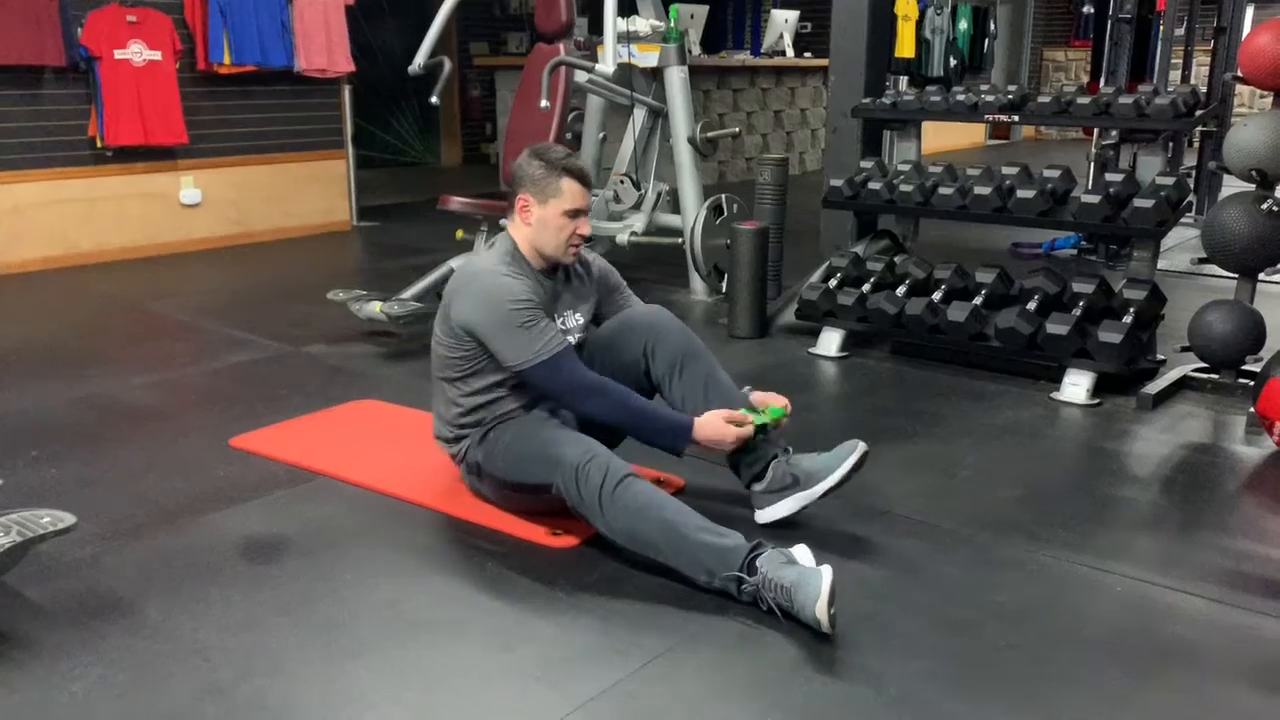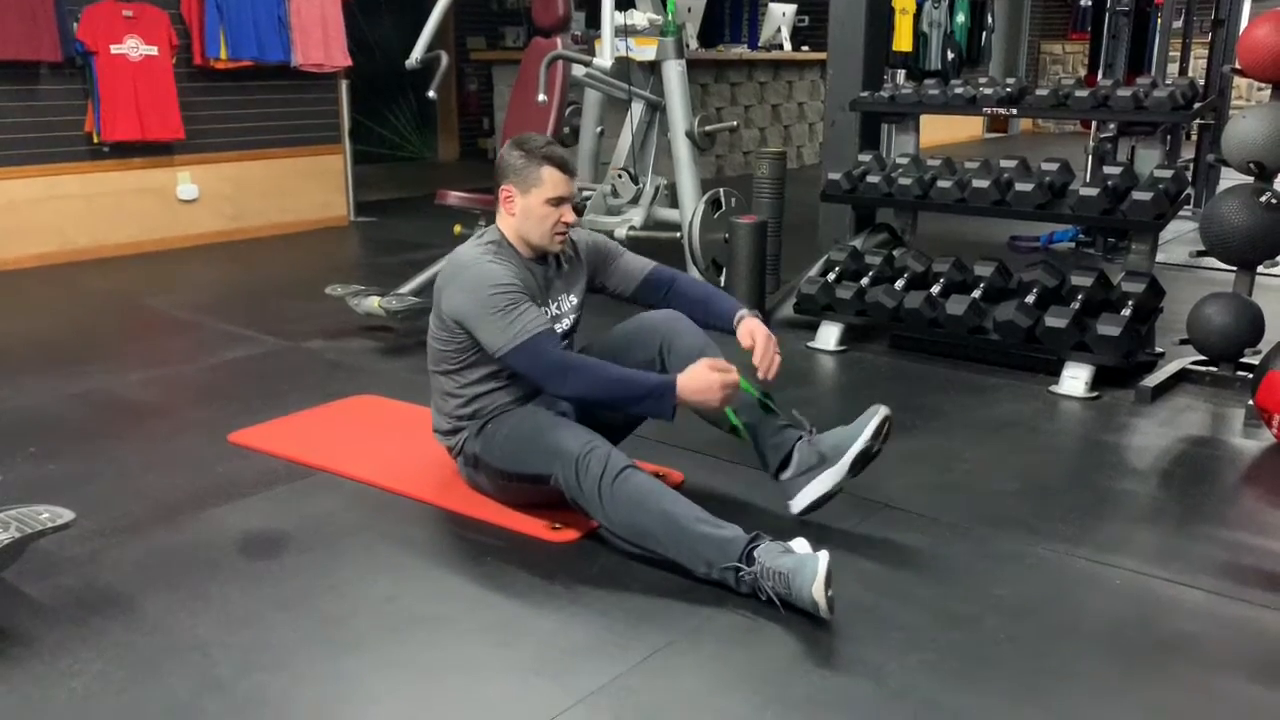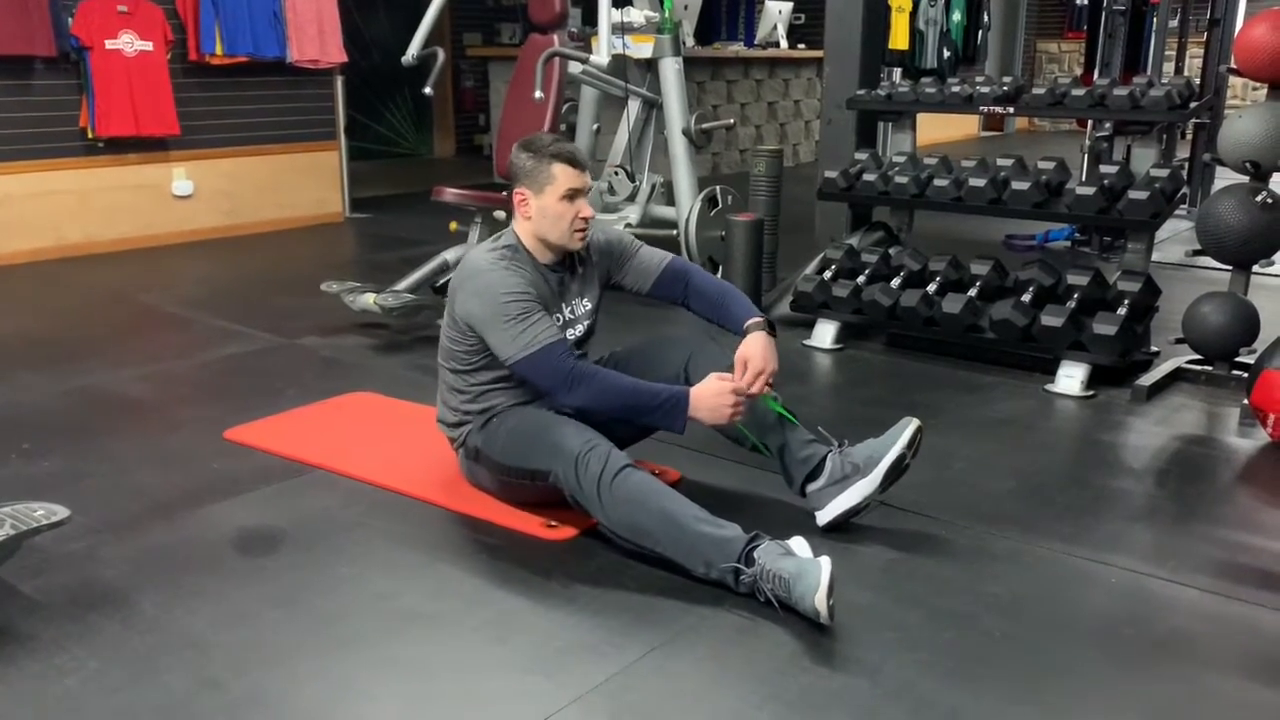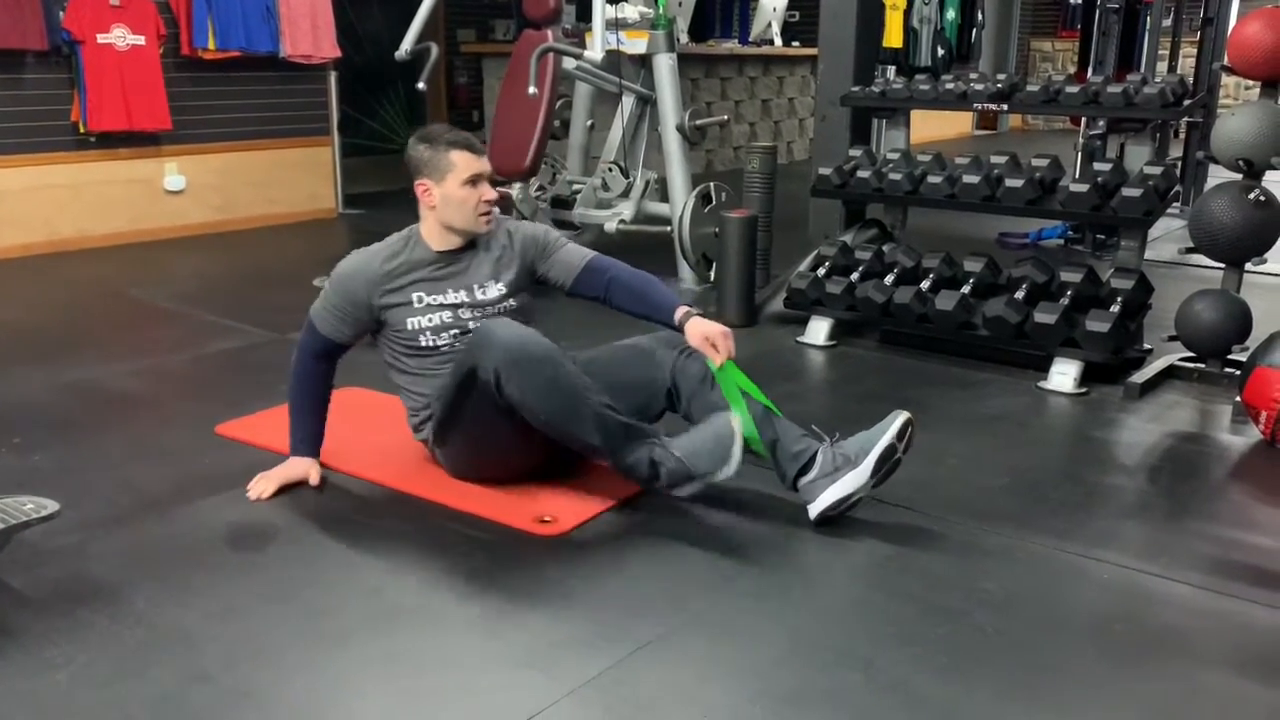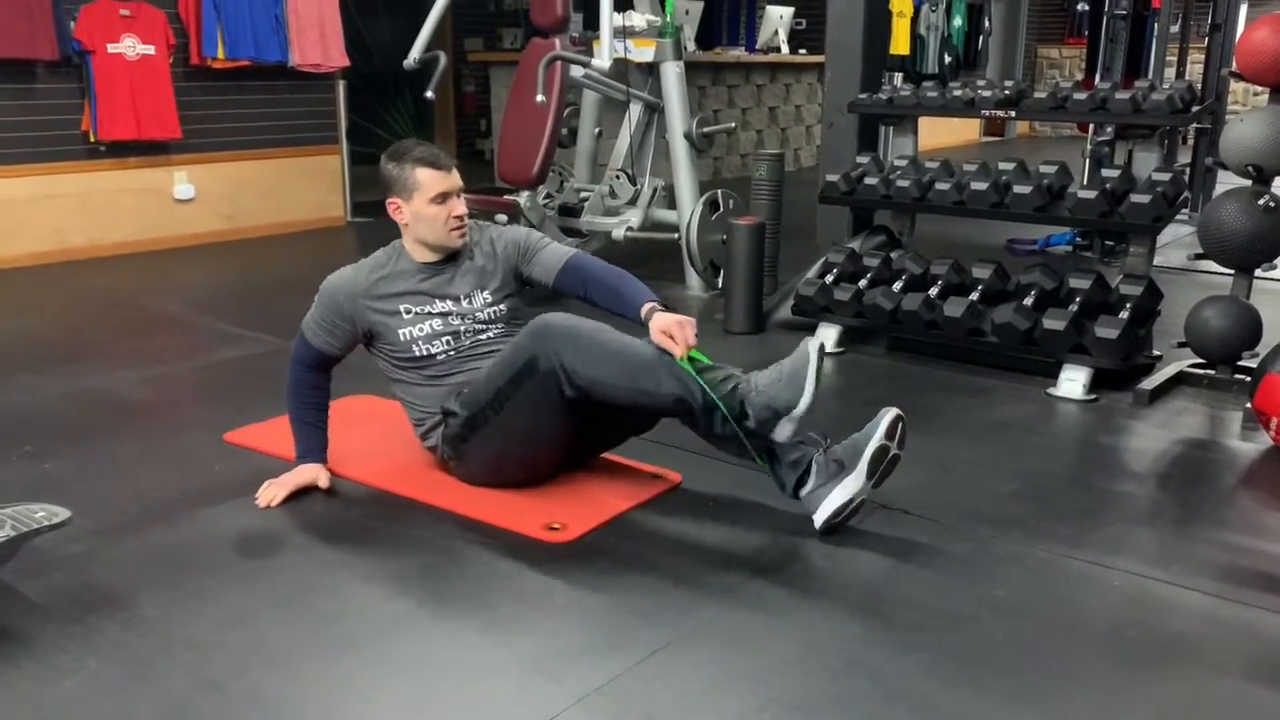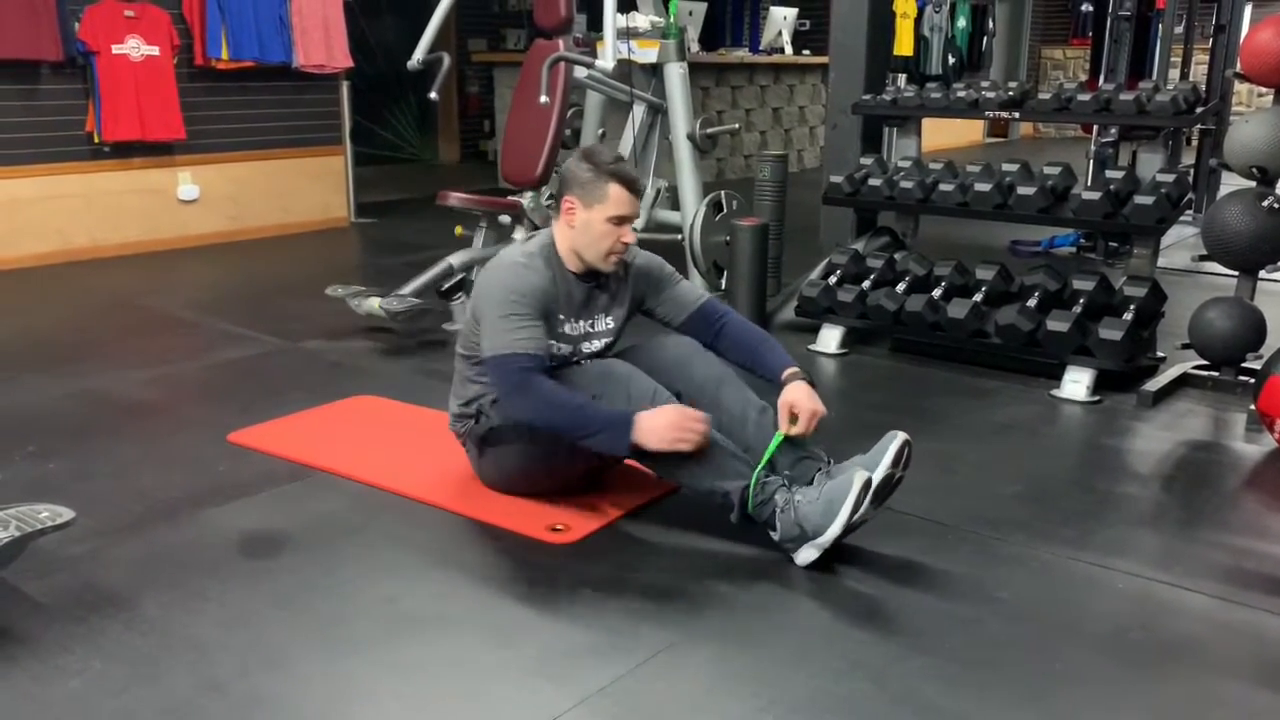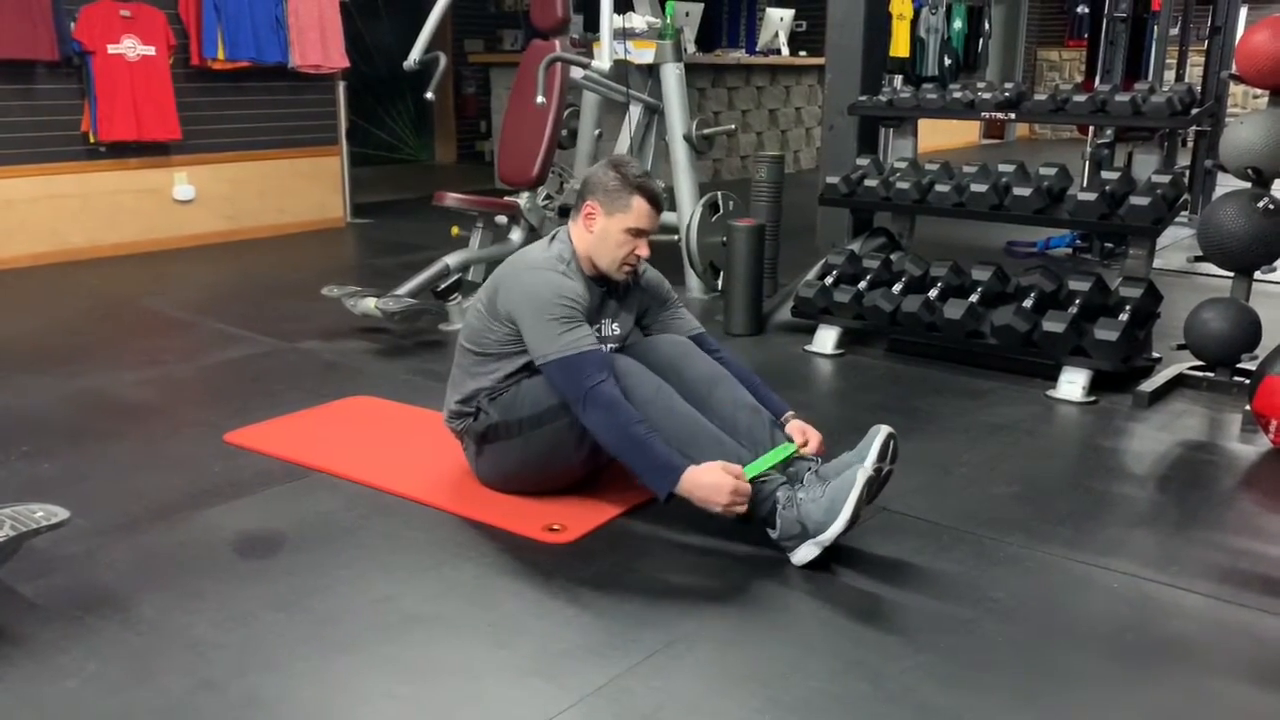
dt=0.7s
person 1, frame 1
left shoulder: (583, 267)
right shoulder: (493, 287)
left elbow: (655, 346)
right elbow: (579, 390)
left wrist: (740, 399)
right wrist: (689, 431)
left hip: (563, 406)
right hip: (495, 439)
left knee: (652, 325)
right knee: (586, 466)
left ankle: (768, 472)
right ankle: (760, 573)
person 1, frame 2
left shoulder: (575, 248)
right shoulder: (478, 276)
left elbow: (667, 284)
right elbow: (559, 371)
left wrist: (743, 318)
right wrist: (675, 390)
left hip: (565, 397)
right hip: (494, 431)
left knee: (667, 326)
right knee: (585, 458)
left ankle: (794, 460)
right ankle: (757, 564)
person 1, frame 3
left shoulder: (594, 247)
right shoulder: (491, 279)
left elbow: (687, 281)
right elbow: (568, 382)
left wrist: (755, 329)
right wrist: (687, 403)
left hip: (573, 401)
right hip: (497, 428)
left knee: (696, 352)
right knee: (587, 458)
left ankle: (823, 473)
right ankle: (759, 566)
person 1, frame 4
left shoulder: (520, 240)
right shoulder: (369, 273)
left elbow: (608, 278)
right elbow: (316, 354)
left wrist: (686, 316)
right wrist: (304, 452)
left hip: (537, 405)
right hip: (467, 434)
left knee: (674, 356)
right knee: (508, 345)
left ankle: (811, 469)
right ankle: (657, 465)
person 1, frame 5
left shoulder: (505, 245)
right shoulder: (356, 290)
left elbow: (587, 275)
right elbow: (309, 365)
left wrist: (652, 310)
right wrist: (310, 459)
left hip: (551, 423)
right hip: (474, 439)
left knee: (662, 356)
right knee: (554, 332)
left ankle: (812, 476)
right ankle: (749, 407)
person 1, frame 6
left shoulder: (633, 269)
right shoulder: (516, 278)
left elbow: (716, 323)
right elbow: (522, 394)
left wrist: (790, 377)
right wrist: (634, 427)
left hip: (589, 419)
right hip: (506, 439)
left knee: (678, 356)
right knee: (615, 383)
left ankle: (815, 478)
right ankle: (779, 509)
person 1, frame 7
left shoulder: (636, 280)
right shoulder: (542, 280)
left elbow: (708, 355)
right elbow: (594, 396)
left wrist: (786, 418)
right wrist: (682, 479)
left hip: (574, 428)
right hip: (500, 437)
left knee: (672, 353)
right knee: (620, 376)
left ankle: (803, 476)
right ankle: (782, 508)
